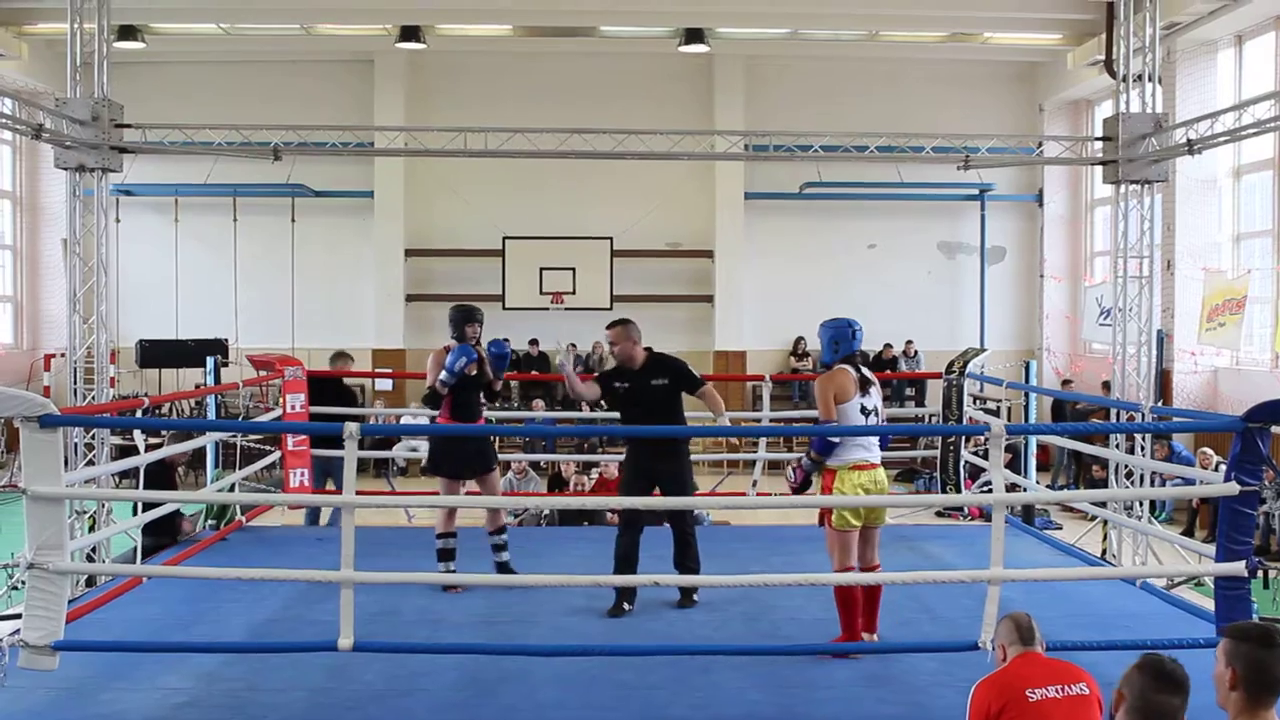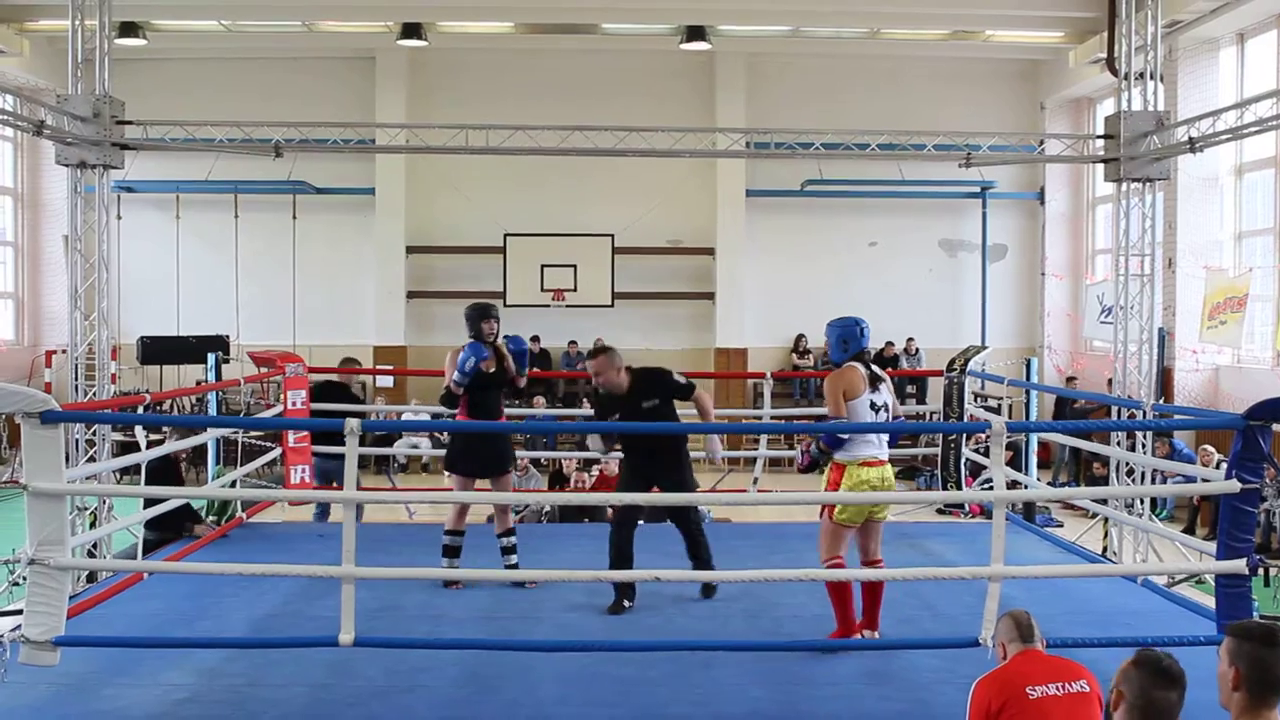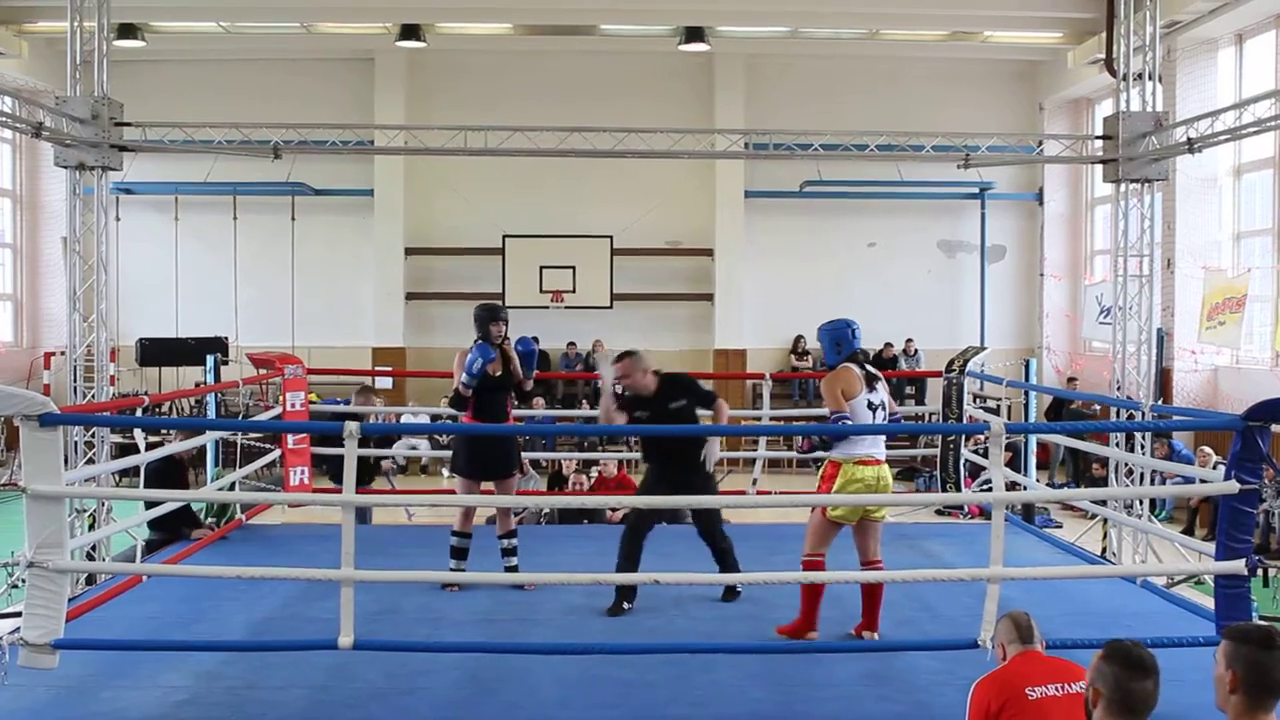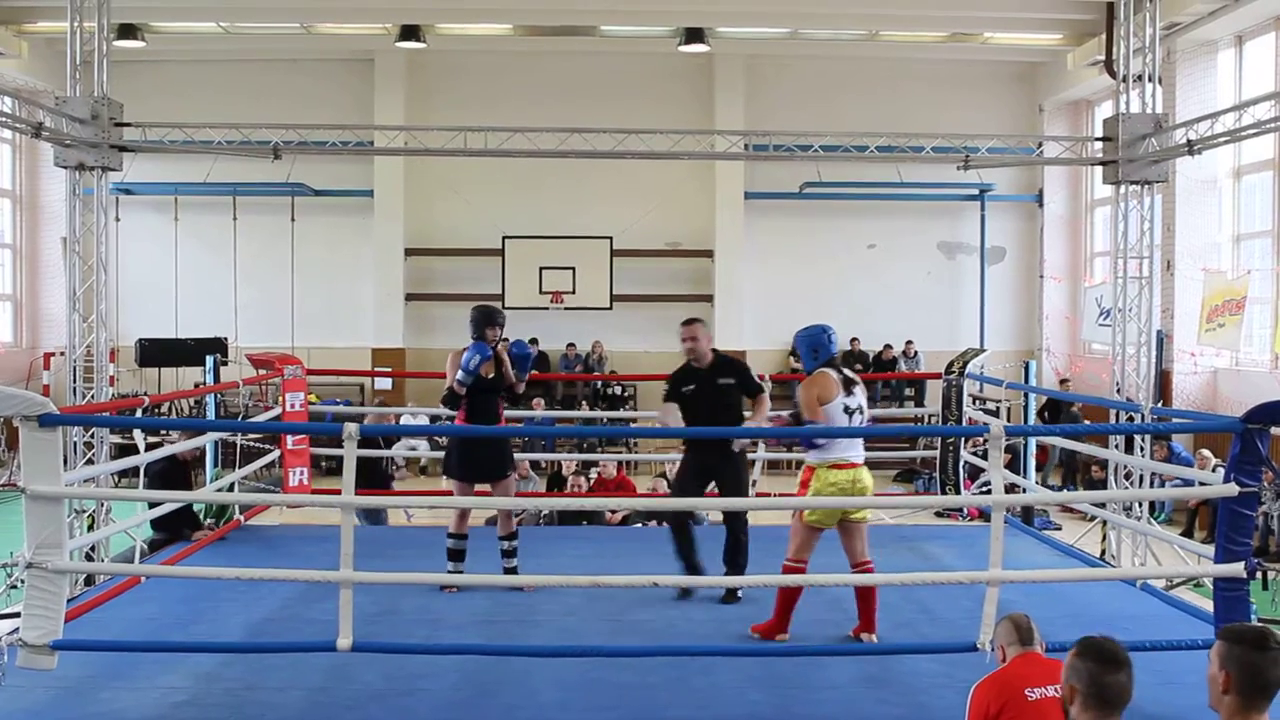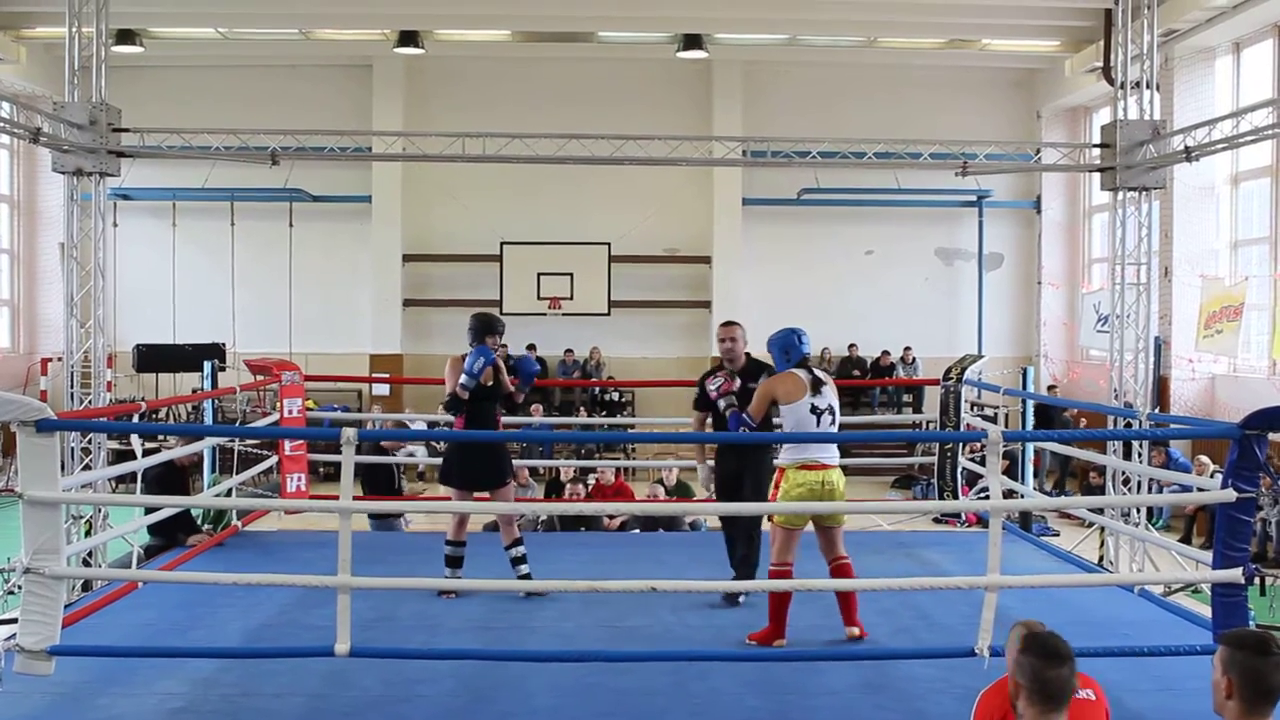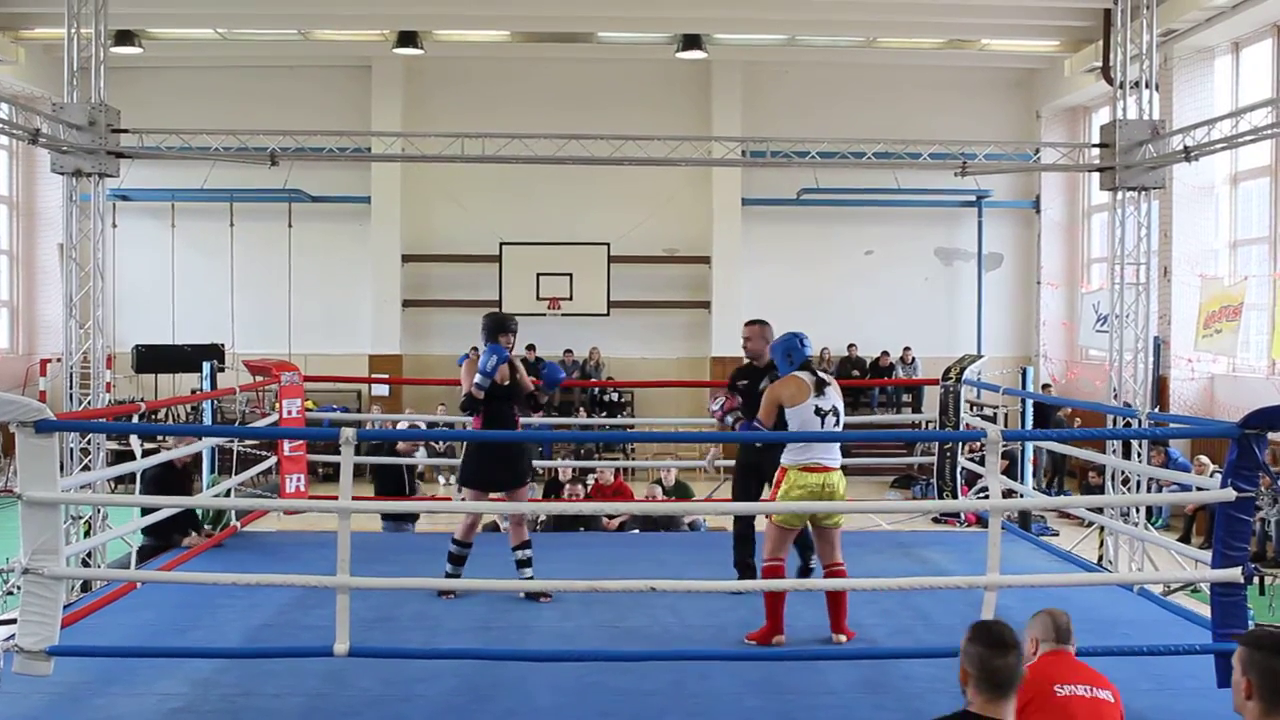
dt=0.3s
person 1, frame 1
left shoulder: (829, 380)
right shoulder: (872, 380)
left elbow: (828, 436)
right elbow: (883, 433)
left wrist: (806, 467)
left hip: (843, 477)
right hip: (875, 475)
left knee: (843, 563)
right knee: (868, 558)
left ankle: (851, 638)
right ankle: (869, 628)
person 1, frame 2
left shoulder: (838, 378)
right shoulder: (882, 377)
left elbow: (837, 433)
left wrist: (812, 452)
left hip: (851, 473)
right hip: (882, 472)
left knee: (830, 552)
right knee: (870, 554)
left ankle: (848, 629)
right ankle: (869, 625)
person 1, frame 3
left shoulder: (835, 379)
right shoulder: (877, 376)
left elbow: (842, 426)
right elbow: (895, 423)
left hip: (847, 471)
right hip: (879, 471)
left knee: (814, 547)
right knee: (870, 553)
left ankle: (807, 624)
right ankle: (870, 626)
person 1, frame 4
left shoulder: (812, 384)
right shoulder: (855, 381)
left elbow: (815, 438)
left hip: (824, 476)
right hip: (858, 474)
left knee: (797, 553)
right knee: (859, 554)
left ankle: (779, 626)
right ankle: (868, 627)
person 1, frame 5
left shoulder: (776, 383)
right shoulder: (828, 381)
left elbow: (743, 427)
left wrist: (725, 398)
left hip: (797, 477)
right hip: (831, 476)
left knee: (781, 556)
right knee: (836, 551)
left ankle: (776, 631)
right ankle: (852, 622)
person 1, frame 6
left shoulder: (780, 388)
right shoulder: (832, 384)
left elbow: (755, 433)
left wrist: (729, 414)
left hip: (797, 478)
right hip: (833, 478)
left knee: (772, 554)
right knee: (831, 557)
left ankle: (774, 629)
right ankle: (840, 628)
person 2, frame 1
left shoulder: (480, 354)
right shoulder: (440, 356)
left elbow: (492, 396)
right elbow: (432, 401)
left wrist: (499, 370)
right wrist: (450, 373)
left hip: (477, 434)
right hip: (450, 437)
right knee: (450, 506)
left ankle: (502, 564)
right ankle: (447, 571)
person 2, frame 2
left shoulder: (503, 351)
right shoulder: (459, 355)
left elbow: (517, 392)
right elbow: (449, 402)
left wrist: (522, 365)
right wrist: (462, 374)
left hip: (497, 434)
right hip: (468, 435)
left knee: (504, 505)
right knee: (461, 505)
left ankle: (512, 568)
right ankle: (449, 569)
person 2, frame 3
left shoulder: (510, 354)
right shoulder: (466, 356)
left elbow: (524, 395)
right elbow: (458, 404)
left wrist: (529, 368)
right wrist: (471, 376)
left hip: (504, 437)
right hip: (474, 437)
left knee: (506, 507)
right knee: (467, 508)
left ankle: (512, 570)
right ankle: (455, 571)
person 2, frame 4
left shoulder: (502, 356)
right shoulder: (459, 357)
left elbow: (514, 397)
right elbow: (450, 402)
left wrist: (523, 370)
right wrist: (466, 372)
left hip: (496, 438)
right hip: (466, 440)
left knee: (507, 509)
right knee: (462, 510)
left ankle: (511, 571)
right ankle: (454, 573)
person 2, frame 5
left shoulder: (497, 365)
right shoulder: (457, 363)
left elbow: (511, 404)
right elbow: (452, 407)
left wrist: (525, 383)
right wrist: (469, 376)
left hip: (493, 446)
right hip: (464, 447)
left knee: (508, 518)
right knee: (460, 517)
left ankle: (525, 578)
right ankle: (451, 580)
person 2, frame 6
left shoulder: (515, 364)
right shoulder: (473, 365)
left elbow: (533, 403)
right elbow: (468, 408)
left wrist: (547, 387)
right wrist: (484, 376)
left hip: (513, 446)
right hip: (483, 447)
left knee: (519, 518)
right knee: (472, 518)
left ankle: (527, 582)
right ankle: (451, 577)
person 3, frame 1
left shoulder: (669, 366)
right shoulder: (614, 376)
left elbow: (706, 392)
right elbow: (583, 393)
left wrist: (721, 417)
right wrist: (567, 372)
left hip: (672, 455)
right hip: (637, 456)
left knee: (681, 521)
right knee: (628, 523)
left ankle: (689, 587)
right ankle: (624, 594)
person 3, frame 2
left shoulder: (656, 379)
right shoulder: (603, 405)
left elbow: (700, 396)
right elbow: (604, 444)
left wrist: (711, 436)
right wrist: (596, 443)
left hip: (673, 461)
right hip: (636, 466)
left knee: (689, 521)
right knee: (621, 523)
left ankle: (706, 573)
right ankle: (624, 593)
person 3, frame 3
left shoulder: (681, 384)
right shoulder: (629, 403)
left elbow: (720, 405)
right elbow: (610, 426)
left wrist: (714, 440)
right wrist: (606, 391)
left hip: (696, 468)
right hip: (660, 472)
left knee: (711, 529)
right knee: (634, 528)
right ankle: (625, 595)
person 3, frame 4
left shoulder: (734, 368)
right shoulder: (679, 378)
left elbow: (763, 401)
right elbow: (667, 414)
left wrist: (750, 426)
right wrist: (669, 421)
left hip: (730, 454)
right hip: (696, 454)
left knee: (735, 518)
right knee: (677, 515)
left ankle: (734, 581)
right ankle: (693, 573)
person 3, frame 5
left shoulder: (764, 372)
right shoulder: (709, 379)
right elbow: (698, 424)
right wrist: (701, 465)
left hip: (758, 455)
right hip: (726, 456)
left knee: (750, 519)
right knee: (730, 521)
left ankle: (742, 584)
right ankle: (741, 575)
person 3, frame 6
right shoulder: (740, 375)
right elbow: (727, 412)
right wrist: (717, 446)
left hip: (779, 451)
right hip: (749, 450)
right knee: (742, 513)
left ankle: (808, 560)
right ankle: (746, 574)
